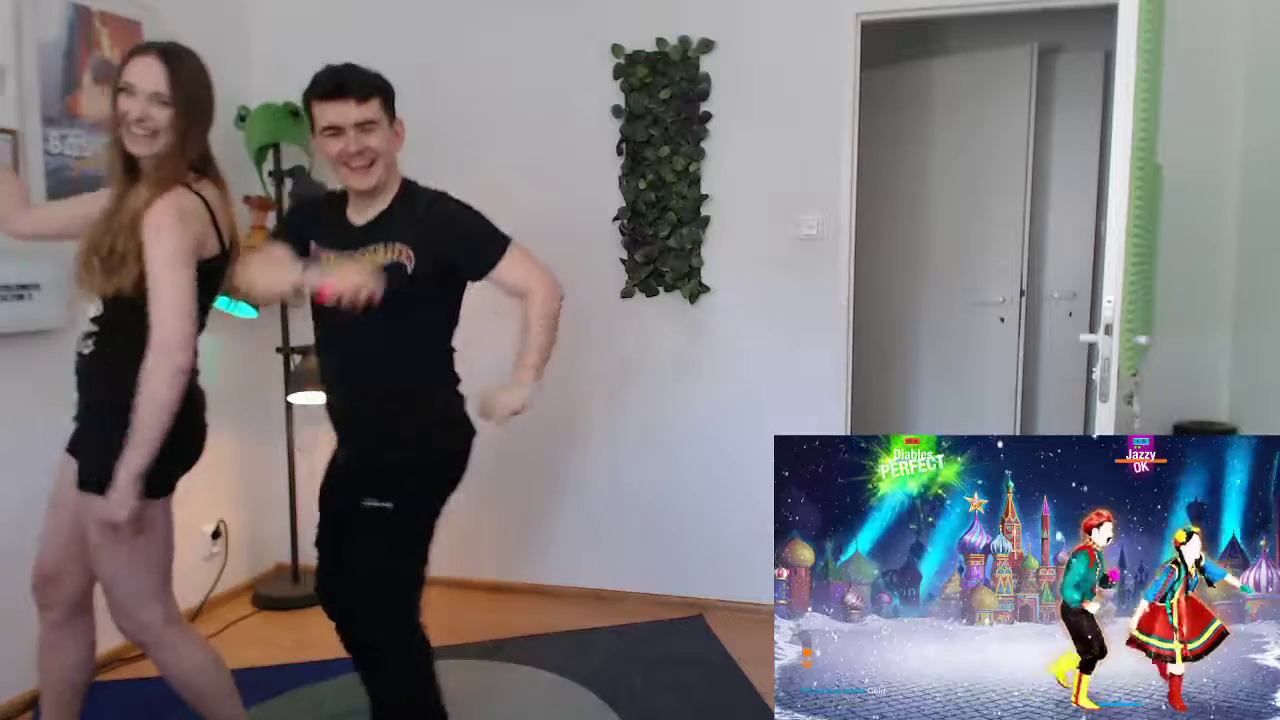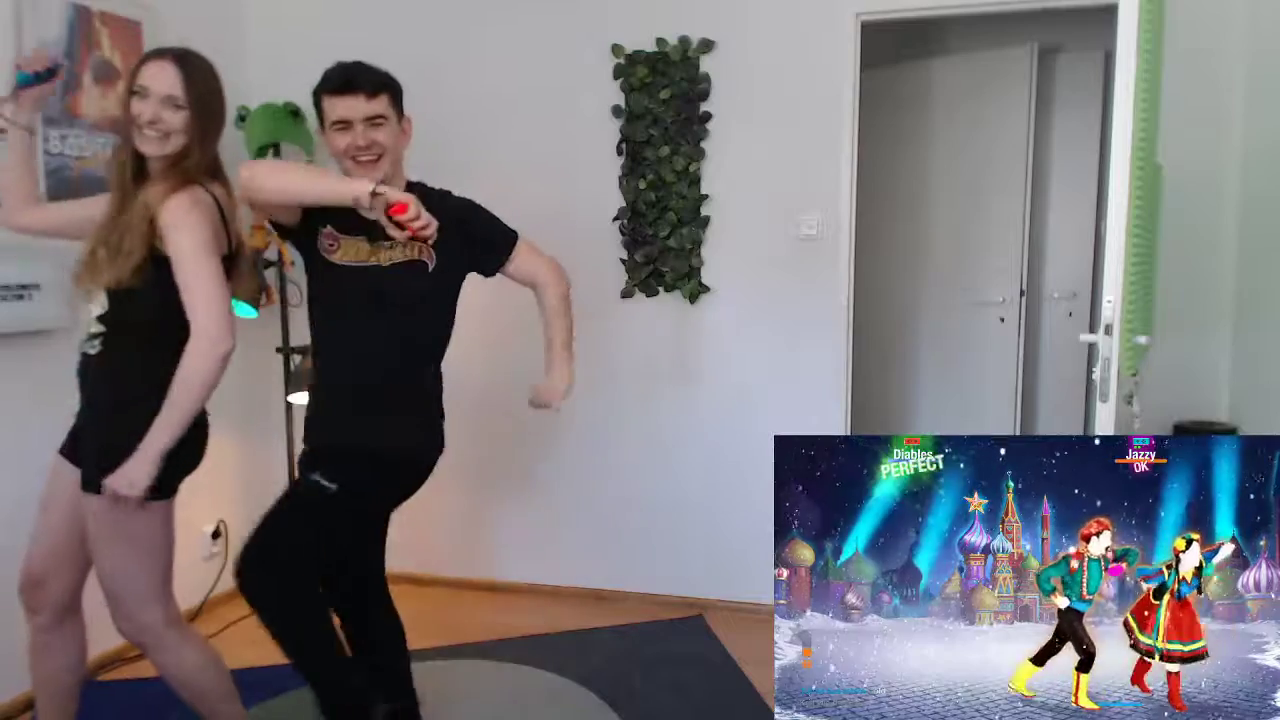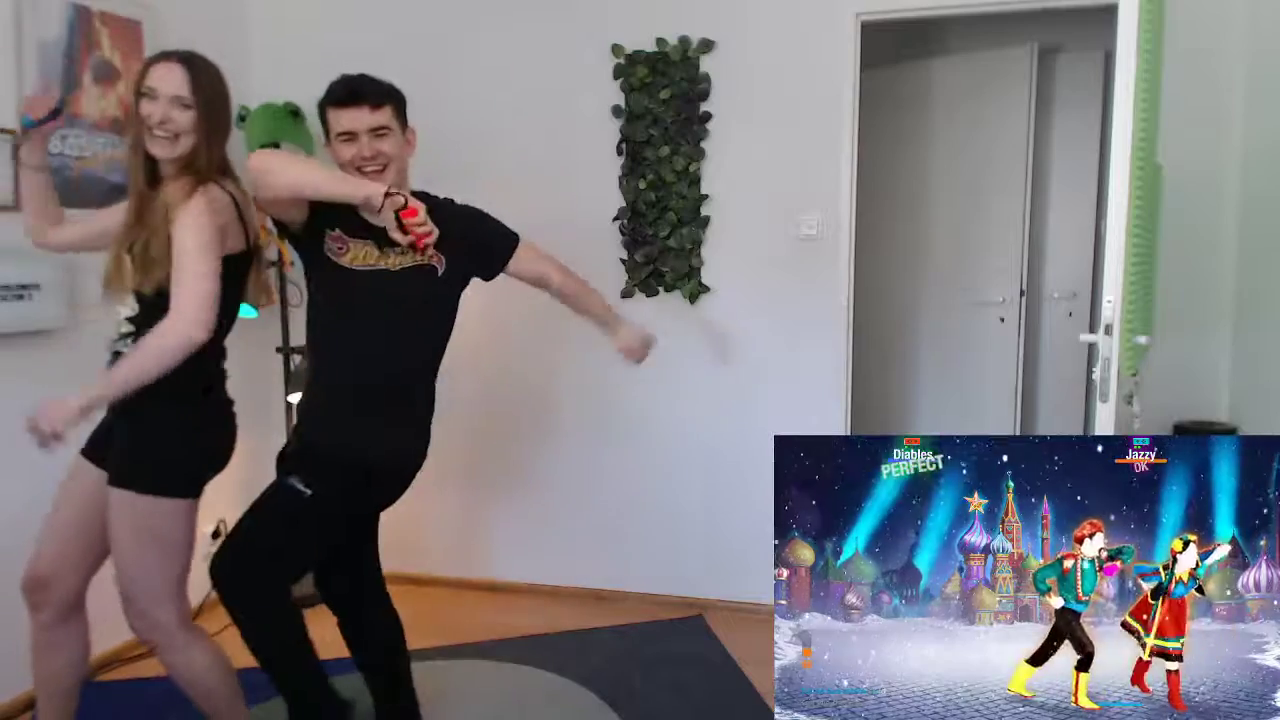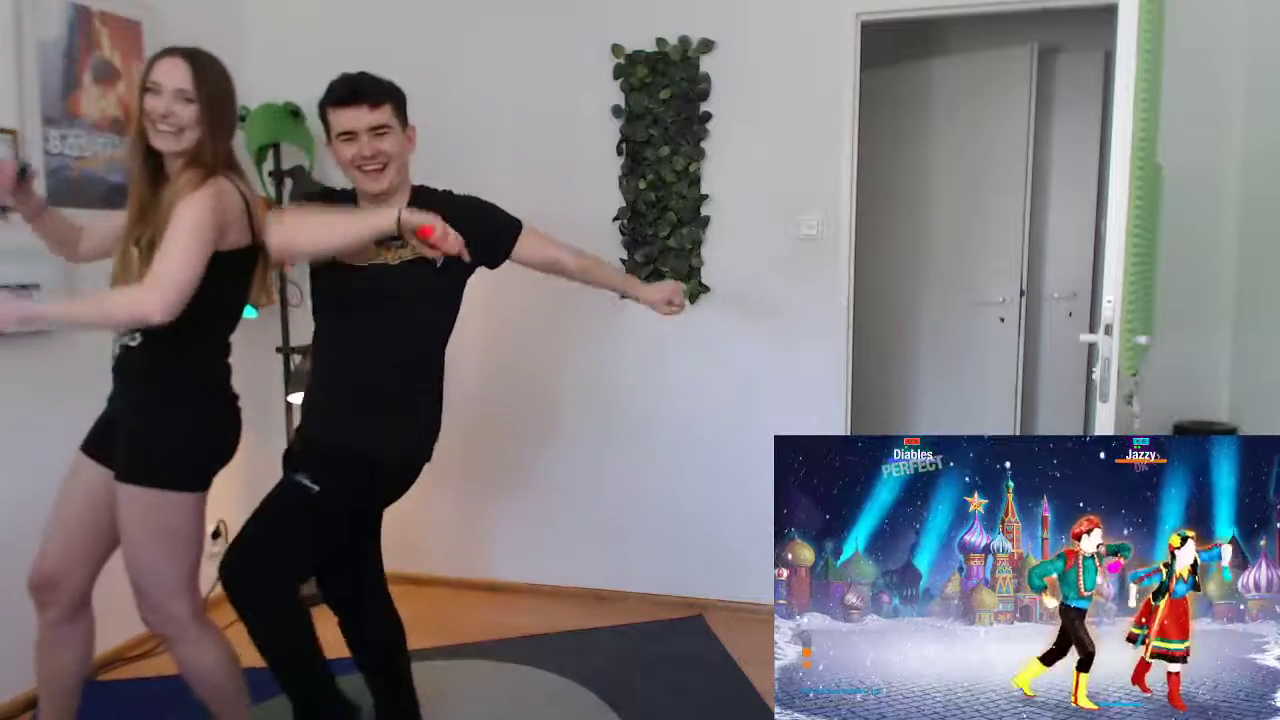
dt=0.2s
person 1, frame 1
left shoulder: (172, 207)
right shoulder: (140, 194)
left elbow: (171, 350)
left wrist: (128, 473)
left hip: (140, 425)
right hip: (114, 413)
left knee: (145, 616)
right knee: (57, 584)
person 1, frame 2
left shoulder: (185, 204)
right shoulder: (137, 199)
left elbow: (214, 336)
left wrist: (150, 454)
left hip: (141, 420)
right hip: (110, 416)
left knee: (145, 619)
person 1, frame 3
left shoulder: (202, 202)
right shoulder: (153, 201)
left elbow: (192, 324)
right elbow: (49, 232)
left wrist: (79, 402)
right wrist: (33, 150)
left hip: (171, 423)
right hip: (140, 413)
left knee: (157, 618)
right knee: (47, 587)
person 1, frame 4
left shoulder: (209, 194)
right shoulder: (163, 196)
left elbow: (157, 303)
right elbow: (76, 244)
left hip: (179, 415)
right hip: (140, 408)
left knee: (170, 612)
right knee: (54, 583)
person 2, frame 1
left shoulder: (438, 218)
right shoulder: (313, 220)
left elbow: (542, 288)
right elbow: (250, 274)
left wrist: (523, 382)
right wrist: (312, 277)
left hip: (420, 450)
right hip: (356, 449)
left knee: (381, 606)
right knee: (340, 591)
person 2, frame 2
left shoulder: (448, 216)
right shoulder: (321, 204)
left elbow: (546, 275)
right elbow: (250, 180)
left wrist: (560, 369)
right wrist: (368, 196)
left hip: (393, 443)
right hip: (338, 440)
left knee: (266, 571)
right knee: (352, 587)
person 2, frame 3
left shoulder: (455, 225)
right shoulder: (320, 217)
left elbow: (549, 272)
right elbow: (261, 170)
left wrist: (617, 327)
right wrist: (377, 197)
left hip: (373, 449)
right hip: (326, 441)
left knee: (242, 573)
right knee: (350, 589)
person 2, frame 4
left shoulder: (456, 216)
right shoulder: (327, 214)
left elbow: (555, 255)
right elbow: (281, 238)
left wrist: (641, 290)
right wrist: (395, 218)
left hip: (381, 443)
right hip: (333, 438)
left knee: (251, 572)
right knee: (350, 585)
person 3, frame 1
left shoulder: (1097, 553)
right shoulder: (1083, 555)
left elbow: (1099, 582)
right elbow: (1067, 587)
left wrist: (1110, 578)
right wrist: (1084, 603)
left hip: (1082, 608)
right hip: (1072, 610)
left knee: (1099, 650)
right knee: (1090, 652)
left ankle: (1060, 667)
right ankle: (1079, 697)
person 3, frame 2
left shoulder: (1104, 558)
right shoulder: (1072, 560)
left elbow: (1133, 553)
right elbow: (1043, 576)
left wrist: (1123, 564)
right wrist: (1055, 596)
left hip: (1078, 613)
right hip: (1069, 612)
left knee: (1051, 649)
right knee: (1088, 652)
left ankle: (1018, 681)
right ankle: (1079, 697)
person 3, frame 3
left shoulder: (1099, 558)
right shoulder: (1066, 561)
left elbow: (1128, 550)
right elbow: (1039, 576)
left wrist: (1117, 563)
right wrist: (1049, 596)
left hip: (1074, 614)
right hip: (1066, 613)
left knee: (1047, 650)
right knee: (1086, 651)
left ankle: (1016, 683)
right ankle: (1079, 697)
person 3, frame 4
left shoulder: (1099, 553)
right shoulder: (1067, 558)
left elbow: (1125, 548)
right elbow: (1035, 573)
left wrist: (1120, 559)
right wrist: (1044, 595)
left hip: (1081, 611)
right hip: (1070, 611)
left knee: (1059, 650)
right knee: (1088, 651)
left ankle: (1023, 678)
right ankle: (1079, 697)
person 4, frame 1
left shoulder: (1199, 560)
right shoulder: (1173, 569)
left elbow: (1219, 572)
right elbow: (1151, 593)
left wrist: (1241, 585)
right wrist: (1136, 618)
left hip: (1184, 605)
right hip: (1167, 609)
left knee: (1202, 636)
right knee: (1180, 649)
left ankle: (1163, 663)
right ankle: (1175, 695)
person 4, frame 2
left shoulder: (1200, 562)
right shoulder: (1166, 572)
left elbow: (1229, 546)
right elbow: (1140, 572)
left wrist: (1214, 562)
right wrist: (1145, 585)
left hip: (1180, 606)
right hip: (1163, 607)
right knee: (1172, 649)
left ankle: (1137, 677)
right ankle: (1174, 695)
person 4, frame 3
left shoulder: (1197, 562)
right shoulder: (1163, 572)
left elbow: (1225, 548)
right elbow: (1137, 570)
left wrist: (1206, 564)
right wrist: (1144, 585)
left hip: (1179, 606)
right hip: (1161, 607)
left knee: (1152, 643)
right knee: (1172, 647)
left ankle: (1137, 678)
right ankle: (1174, 695)
person 4, frame 4
left shoulder: (1196, 559)
right shoulder: (1164, 571)
left elbow: (1226, 548)
right elbow: (1135, 577)
left wrist: (1225, 564)
right wrist: (1132, 598)
left hip: (1181, 607)
right hip: (1163, 608)
left knee: (1154, 645)
right knee: (1175, 650)
left ankle: (1138, 677)
right ankle: (1174, 695)
